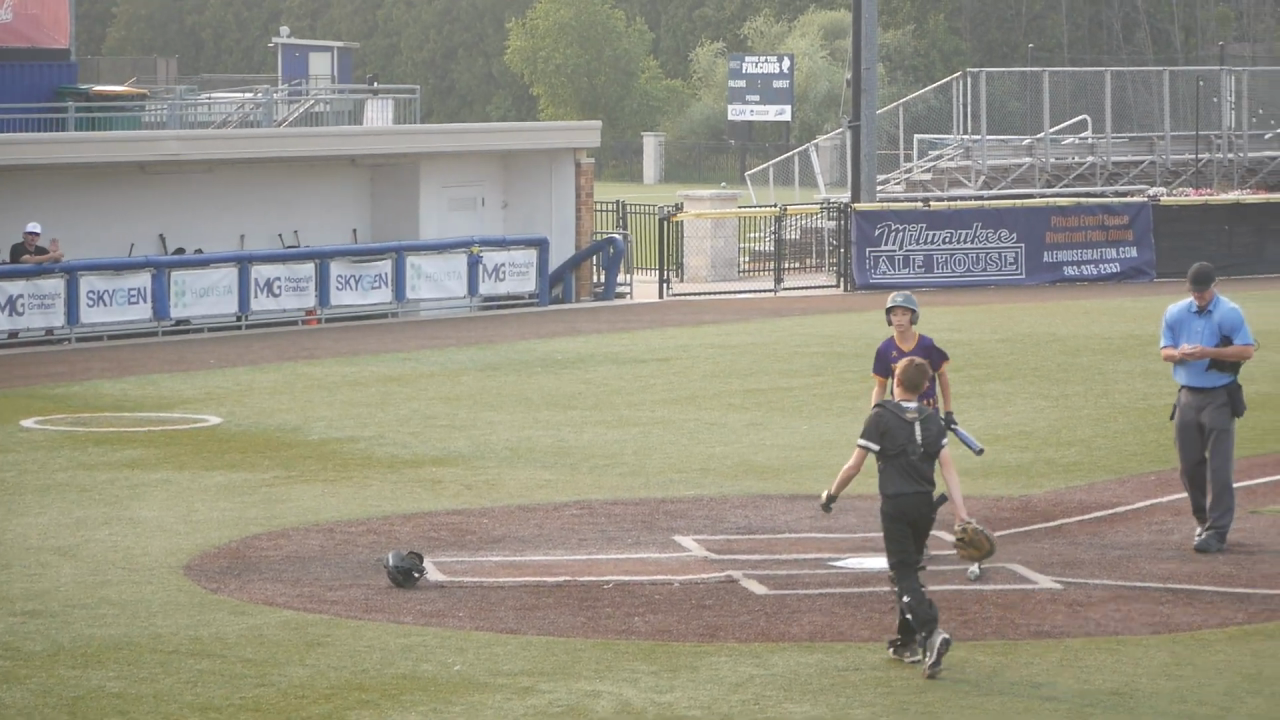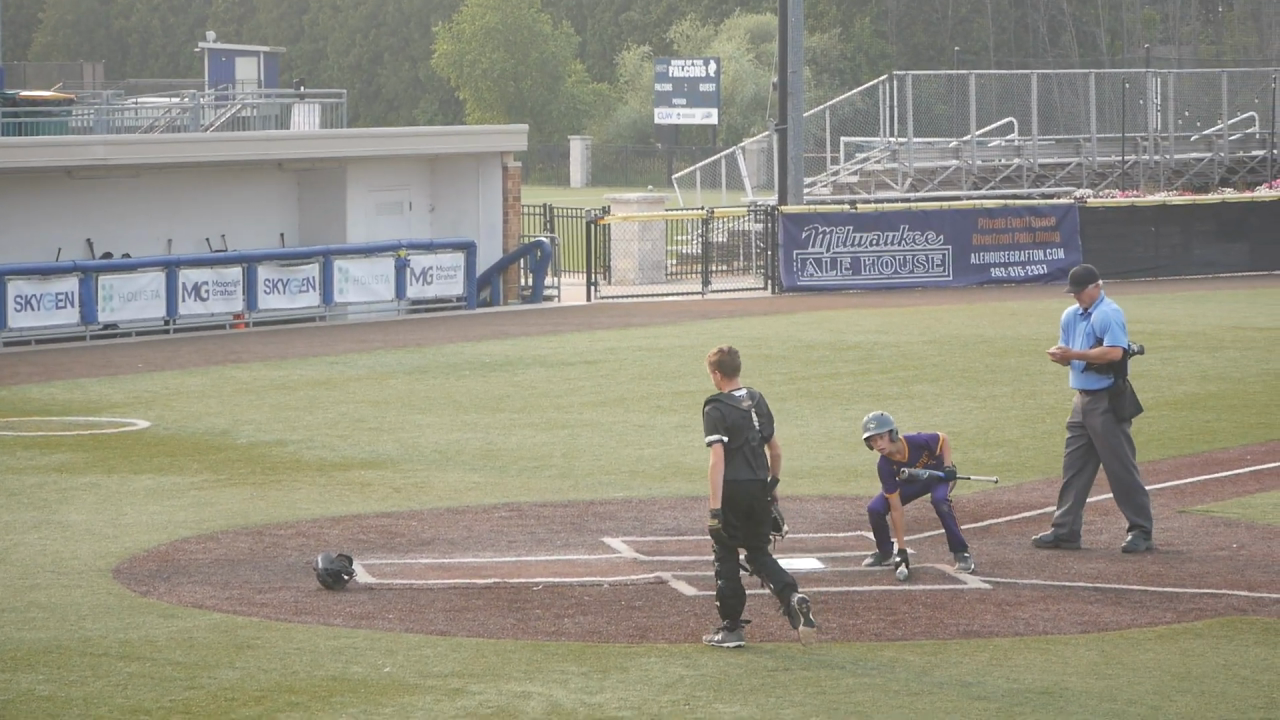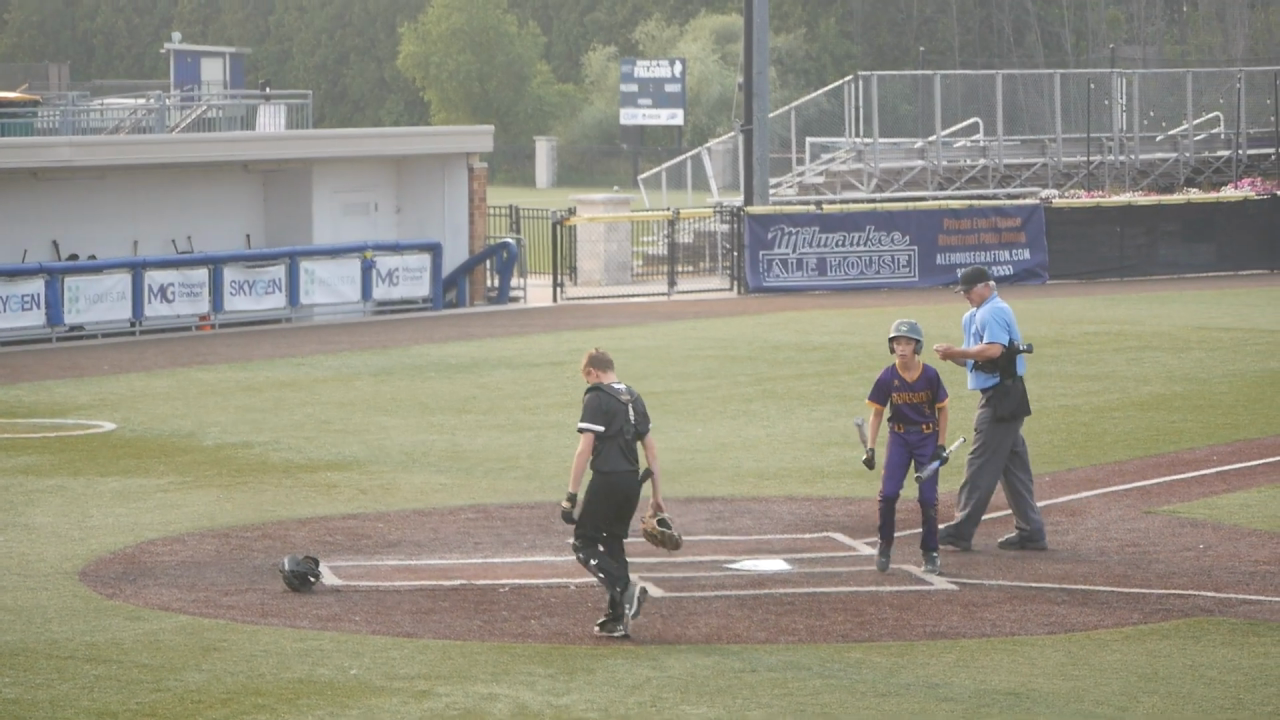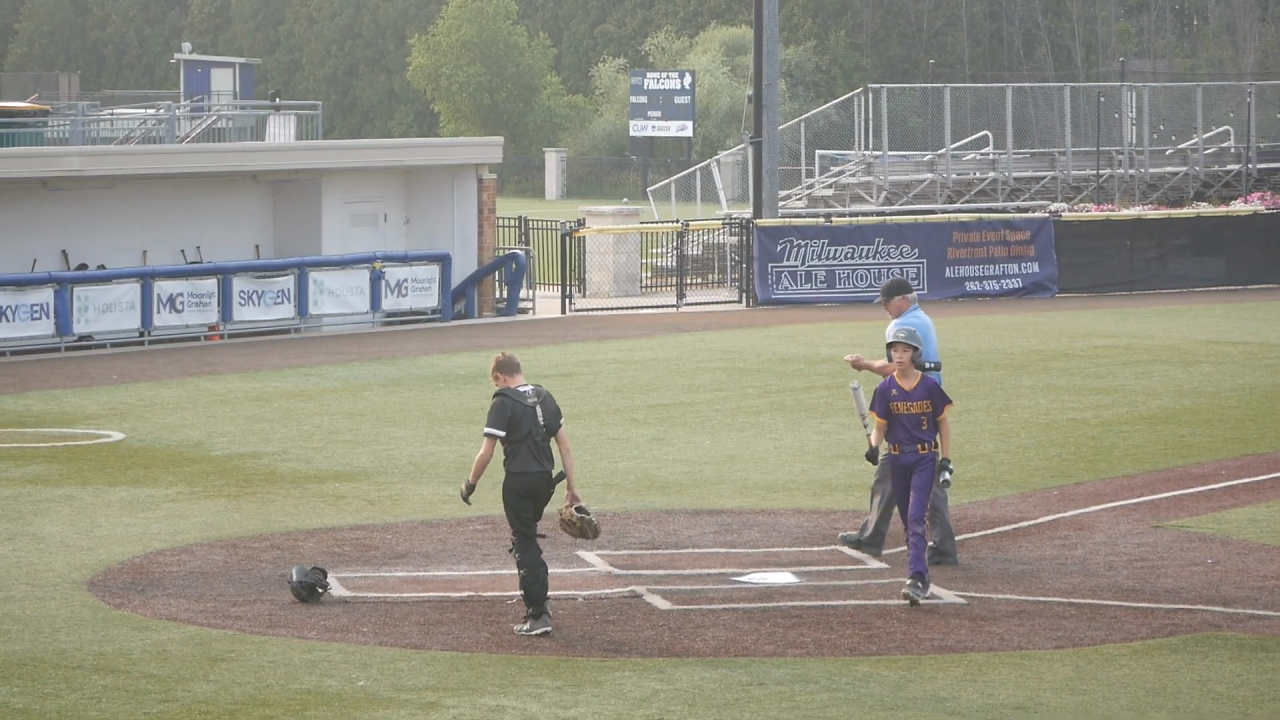
dt=0.7s
person 1, frame 1
left shoulder: (880, 416)
right shoulder: (932, 419)
left elbow: (855, 464)
right elbow: (948, 467)
left wrist: (831, 493)
right wrist: (961, 513)
left hip: (896, 505)
right hip: (924, 504)
left knee: (905, 575)
right knee: (909, 568)
left ankle: (931, 634)
right ankle: (909, 641)
person 1, frame 2
left shoulder: (715, 409)
right shoulder: (758, 401)
left elbow: (717, 462)
right elbow: (774, 450)
left wrist: (714, 510)
right wrist: (770, 485)
left hip: (735, 491)
right hip: (761, 490)
left knee: (726, 558)
right knee: (759, 555)
left ankle: (731, 628)
right ankle: (794, 600)
person 1, frame 3
left shoulder: (595, 399)
right shoulder: (634, 399)
left elbow: (585, 450)
right elbow: (651, 451)
left wrist: (571, 494)
right wrist: (656, 495)
left hip: (606, 481)
right hip: (631, 481)
left knee: (584, 544)
right knee: (613, 546)
left ankle: (626, 591)
right ankle: (614, 620)
person 1, frame 4
left shoulder: (502, 403)
right shoulder: (545, 397)
left elbow: (487, 453)
right elbow: (564, 445)
left wrist: (470, 484)
right wrist: (571, 486)
left hip: (518, 481)
right hip: (545, 480)
left knee: (523, 545)
right knee: (528, 538)
left ankle: (537, 615)
right ankle: (537, 600)
person 2, frame 1
left shoulder: (1230, 313)
right shoulder: (1175, 312)
left elbow: (1247, 350)
right elbow: (1166, 351)
left wrist: (1207, 352)
right wrist: (1181, 354)
left hip: (1220, 398)
right hip: (1187, 397)
left knee: (1218, 467)
right knee: (1189, 464)
left ankle: (1217, 529)
right ankle: (1204, 520)
person 2, frame 2
left shoulder: (1109, 314)
right shoulder: (1070, 315)
left elbow: (1114, 353)
left wrist: (1074, 354)
right wrist: (1059, 355)
left hip: (1108, 401)
right hip: (1082, 400)
left knee: (1121, 468)
right knee: (1074, 466)
left ankle: (1141, 530)
right ankle: (1065, 530)
person 2, frame 3
left shoulder: (992, 313)
right shoulder: (974, 315)
left elbow: (991, 351)
right elbow: (974, 356)
left wrist: (954, 352)
right wrist: (953, 354)
left hip: (1000, 398)
right hip: (1005, 398)
left knee: (980, 463)
right knee: (1013, 466)
left ankle: (960, 531)
right ankle: (1031, 531)
person 2, frame 4
left shoulder: (903, 326)
right shoulder: (922, 321)
left elbow: (894, 367)
left wrist: (864, 364)
right wrist: (868, 363)
right knee: (889, 473)
left ankle: (943, 547)
right ankle: (870, 536)
person 3, frame 1
left shoulder: (928, 346)
right shoulder: (885, 350)
left elbow: (943, 377)
right elbow: (880, 387)
left wrist: (948, 412)
right wrist: (874, 410)
person 3, frame 2
left shoulder: (917, 440)
right shoulder: (885, 465)
left elbow: (944, 438)
right elbow: (896, 507)
left wrist: (948, 466)
right wrist: (901, 549)
left hip: (939, 473)
right hip: (913, 481)
left knee: (940, 500)
right knee: (875, 509)
left ankle: (961, 553)
right ankle: (885, 552)
person 3, frame 3
left shoulder: (930, 375)
right shoulder: (887, 378)
left elbow: (942, 411)
right elbow: (877, 414)
left wrist: (941, 444)
right wrist: (870, 448)
left hip: (927, 438)
right hip: (899, 438)
left knee: (928, 498)
right knee: (889, 494)
left ankle: (930, 553)
right ankle: (885, 543)
person 3, frame 4
left shoulder: (930, 386)
right shoulder: (885, 389)
left elbow: (942, 423)
right elbow: (880, 427)
left wrist: (945, 458)
right wrist: (874, 446)
left hip: (925, 458)
right hip: (897, 459)
left knee: (917, 517)
right knee: (908, 520)
left ankle: (916, 579)
right ankle: (920, 576)
